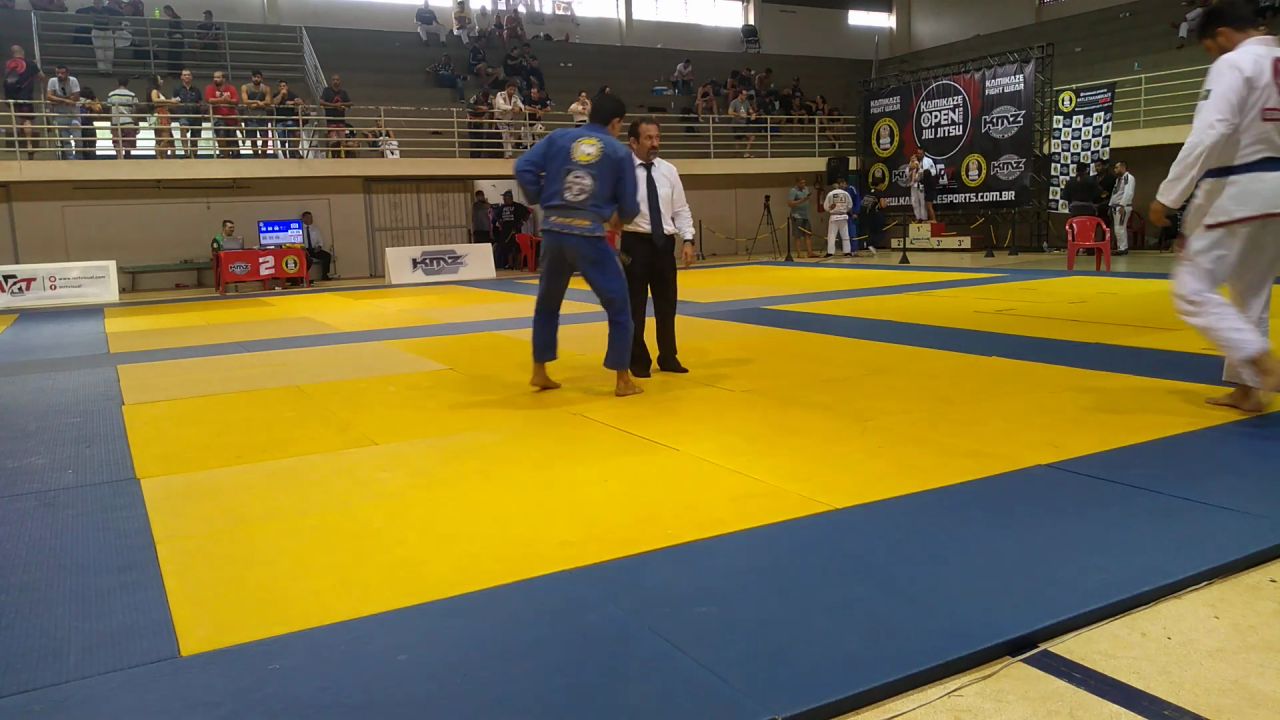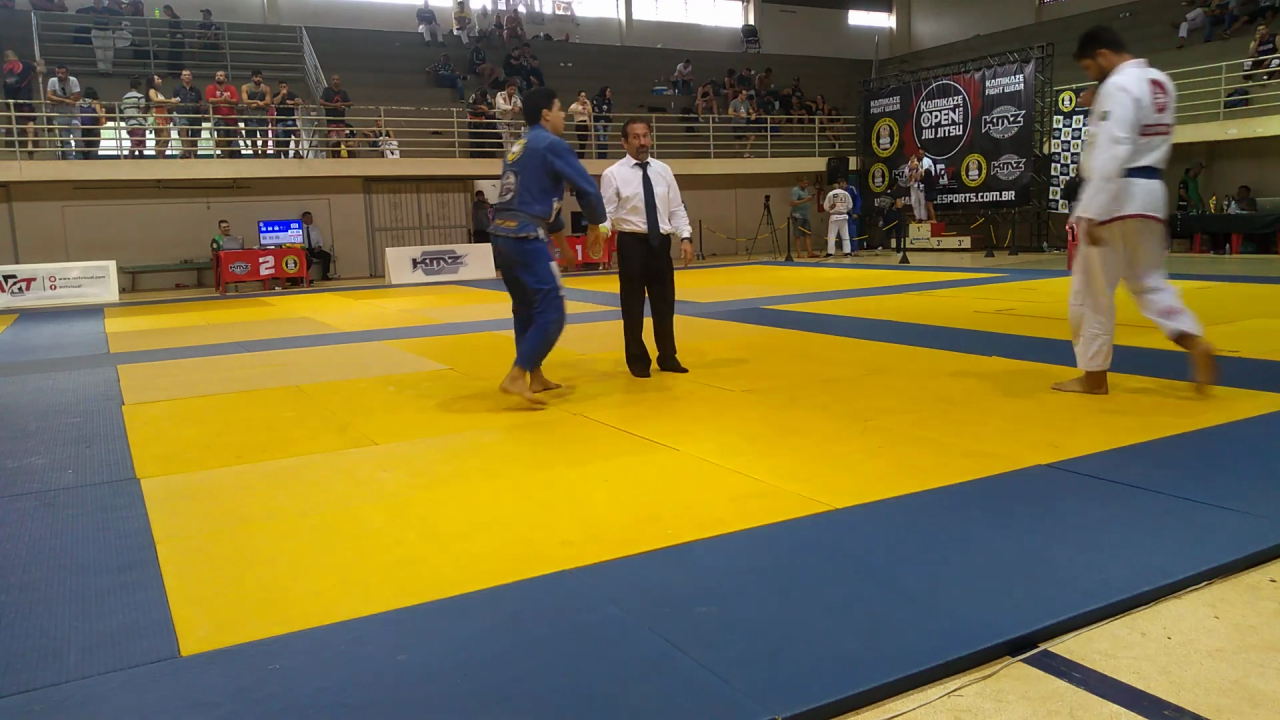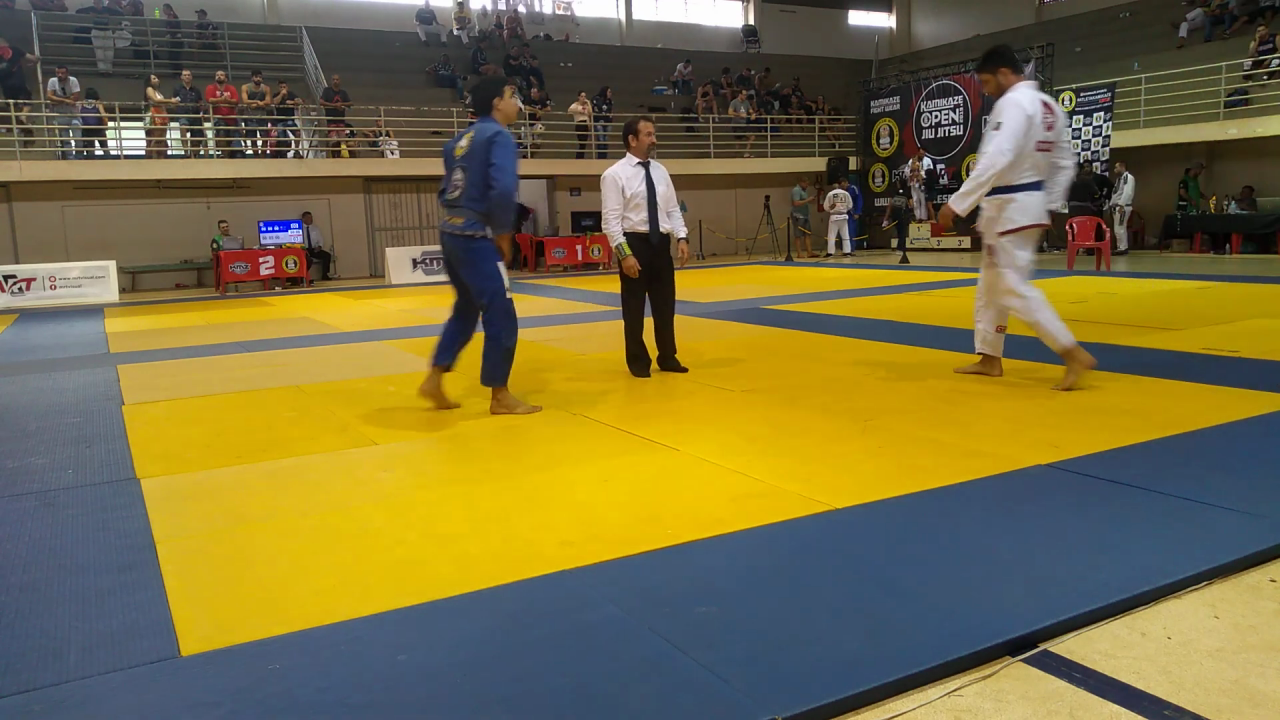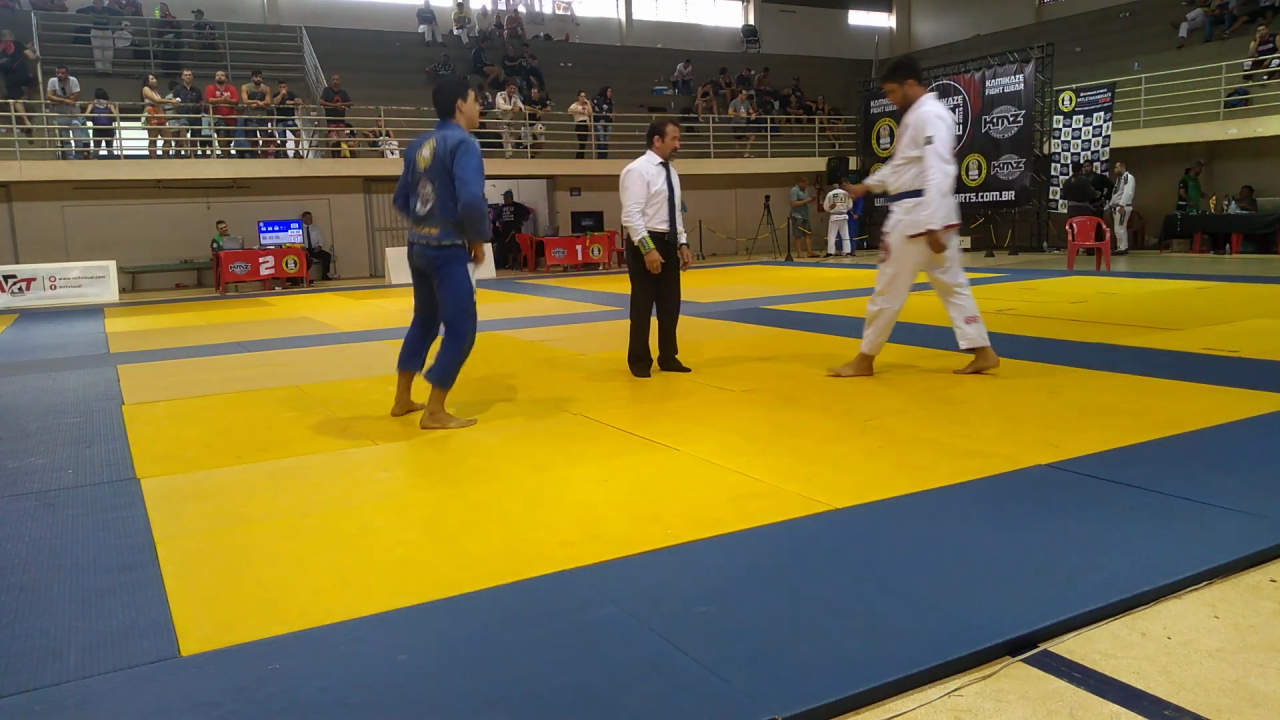
dt=0.5s
person 1, frame 1
left shoulder: (1233, 65)
left elbow: (1209, 135)
left wrist: (1167, 195)
left hip: (1233, 192)
left knee: (1192, 291)
right ankle: (1246, 386)
person 1, frame 2
left shoulder: (1117, 86)
right shoulder: (1161, 84)
left elbow: (1111, 154)
left wrist: (1089, 212)
right wrist: (1101, 121)
left hip: (1119, 196)
right hip: (1150, 191)
left knee: (1090, 290)
right knee: (1149, 282)
left ankle: (1094, 375)
right ankle: (1197, 346)
person 1, frame 3
left shoulder: (1012, 103)
right shoulder: (1049, 106)
left elbow: (995, 161)
right elbow: (1064, 163)
left wrist: (957, 204)
right wrist: (1049, 204)
left hip: (1009, 205)
right hip: (1030, 201)
left knee: (1015, 289)
right knee: (991, 285)
left ankle: (1074, 355)
right ankle: (989, 357)
person 1, frame 4
left shoulder: (929, 116)
right shoulder: (918, 113)
left elbow: (939, 173)
left wrist: (932, 226)
right wrist: (871, 183)
left hip: (920, 213)
right hip: (918, 212)
left knee: (889, 288)
right knee: (951, 284)
left ankle: (866, 359)
right ankle: (982, 352)
person 2, frame 1
left shoulder: (558, 139)
right shoulder: (619, 152)
left elbow: (523, 169)
right elbow: (630, 206)
left wrist: (544, 201)
right wrist: (620, 220)
left hip: (553, 231)
right hip: (589, 235)
left knee: (548, 303)
right knee: (619, 306)
left ankle: (540, 373)
right ankle: (623, 380)
person 2, frame 2
left shoulder: (515, 149)
right shoulder: (551, 144)
right elbow: (586, 187)
left wrist: (557, 230)
right wrist: (595, 224)
left hip: (501, 233)
right hip: (526, 237)
left knee: (526, 308)
right knee: (551, 313)
left ankle: (536, 378)
right ankle: (516, 377)
person 2, frame 3
left shoulder: (462, 139)
right shoulder: (499, 136)
right elbow: (503, 191)
right wrist: (503, 233)
left hip: (451, 232)
right hip: (474, 237)
left knee: (467, 308)
right knee: (500, 316)
left ankle: (433, 384)
right ankle: (499, 397)
person 2, frame 4
left shoulder: (419, 146)
right shoulder: (463, 143)
left elbow: (401, 199)
right elbow: (471, 199)
right wrist: (479, 239)
left hip: (418, 244)
right hip: (446, 248)
left knee: (425, 319)
right knee: (461, 328)
left ankle: (403, 398)
right ankle: (434, 411)
person 3, frame 1
left shoulder: (669, 170)
left elbow: (681, 210)
left wrist: (688, 239)
left hip: (664, 242)
right hip: (635, 243)
left knee: (667, 302)
right knee: (635, 304)
left ankle: (668, 356)
right ankle: (638, 359)
person 3, frame 2
left shoulder: (663, 170)
right shoulder: (613, 174)
left elbow: (677, 209)
right elbow: (606, 212)
left wrist: (685, 237)
right wrist: (602, 230)
left hip: (660, 243)
right hip: (632, 243)
left knee: (664, 302)
right knee: (633, 305)
left ankle: (667, 356)
right ankle: (638, 360)
person 3, frame 3
left shoulder: (660, 171)
right shoulder: (615, 174)
left elbow: (672, 210)
right elbow: (611, 219)
left wrist: (681, 238)
right wrist: (624, 253)
left hip: (660, 243)
right hip: (634, 244)
left knee: (665, 303)
right knee: (634, 306)
left ankle: (667, 357)
right ankle: (638, 361)
person 3, frame 4
left shoulder: (670, 172)
right shoulder: (637, 170)
right elbow: (632, 215)
left wrist: (682, 243)
right wrist: (647, 250)
left hip: (667, 244)
right hip: (645, 245)
left knee: (670, 303)
right knee: (642, 303)
left ankle: (668, 357)
right ankle: (639, 360)
